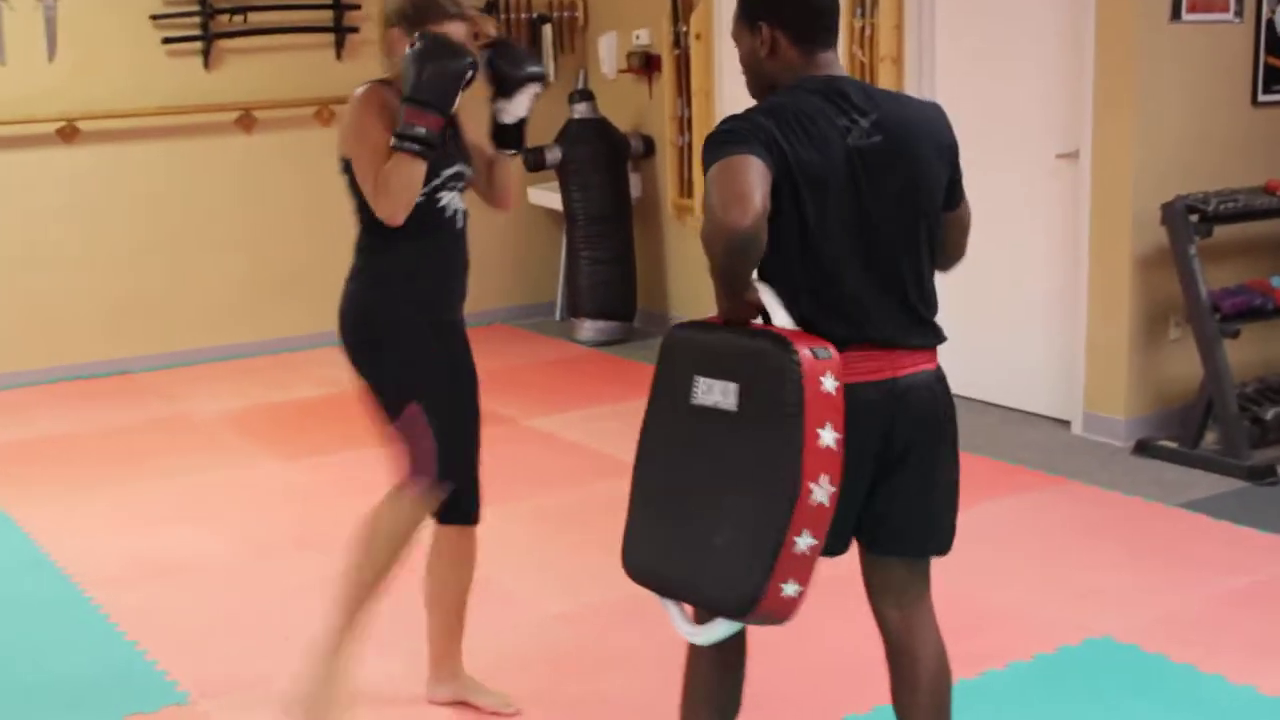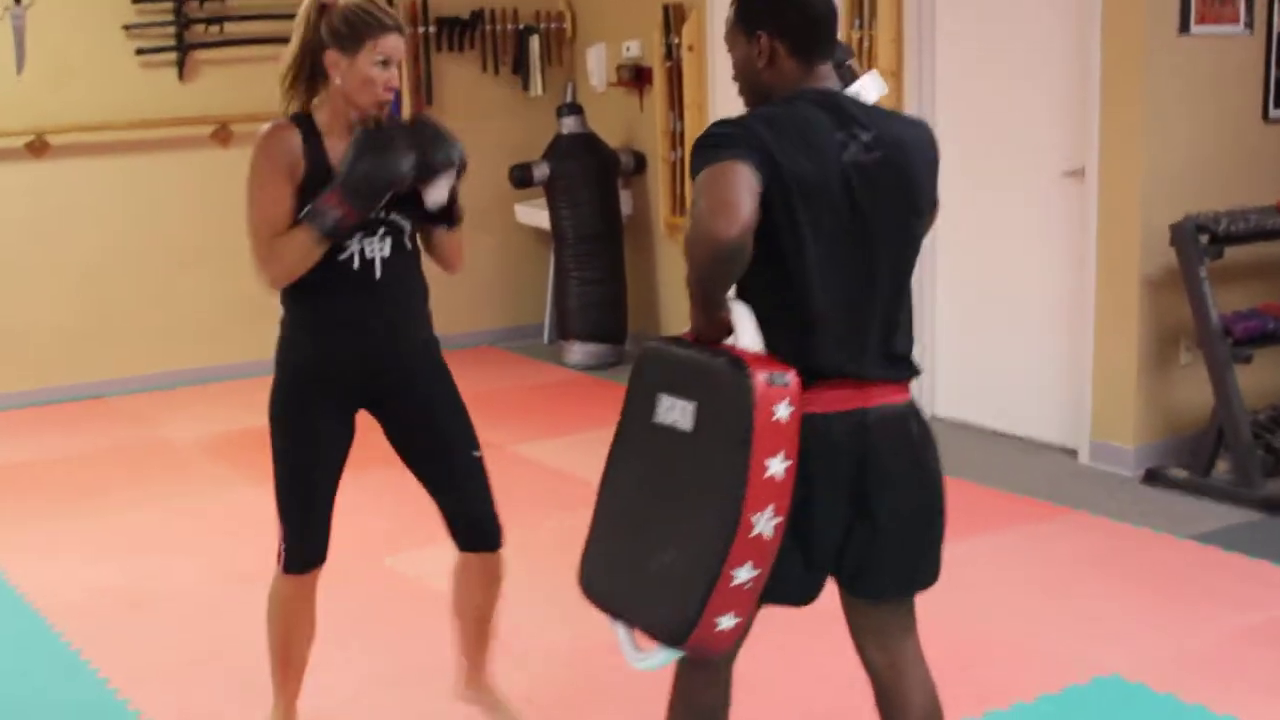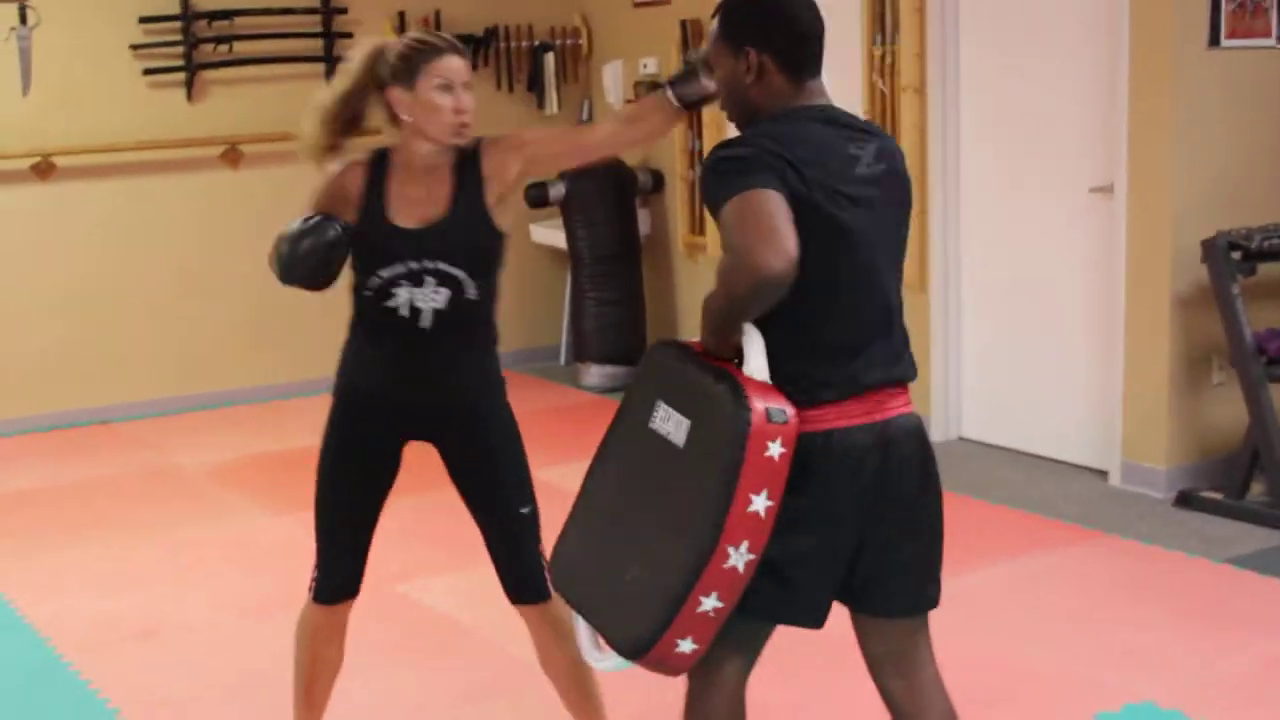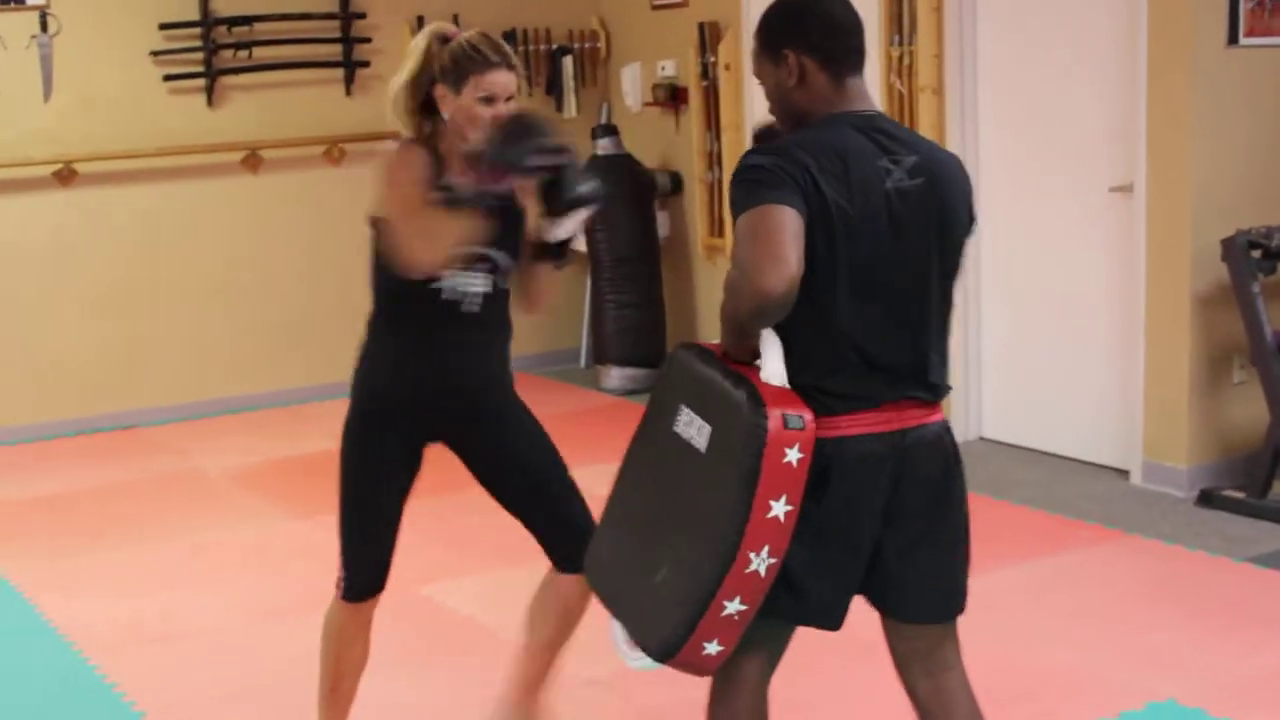
dt=0.3s
person 1, frame 1
left shoulder: (753, 134)
right shoulder: (927, 125)
left elbow: (736, 218)
left wrist: (732, 292)
right hip: (913, 393)
right knee: (907, 605)
person 1, frame 2
left shoulder: (742, 141)
right shoulder: (914, 143)
left elbow: (724, 229)
left wrist: (705, 309)
right hip: (890, 426)
right knee: (893, 645)
person 1, frame 3
left shoulder: (749, 159)
right shoulder: (884, 153)
left elbow: (770, 261)
left wrist: (716, 323)
left hip: (797, 449)
right hip: (894, 437)
left knee: (720, 656)
person 1, frame 4
left shoulder: (779, 166)
right shoulder: (945, 171)
left elbow: (769, 280)
left wrist: (736, 334)
left hip: (816, 452)
right hip: (921, 446)
left knee: (743, 656)
person 2, frame 1
left shoulder: (444, 114)
right shoulder: (375, 103)
left elbow: (501, 195)
right elbow: (391, 208)
left wrist: (511, 115)
right wrist: (423, 109)
left hip: (435, 316)
right hip: (388, 310)
left knee: (461, 503)
right knee: (428, 478)
right ankle: (334, 650)
person 2, frame 2
left shoulder: (402, 141)
right shoulder: (283, 144)
left elbow: (451, 261)
right elbow: (274, 270)
left wrist: (440, 194)
right wrist: (348, 195)
left hip: (408, 358)
right hip: (314, 367)
left knee: (480, 532)
right knee: (300, 557)
person 2, frame 3
left shoulder: (499, 163)
right shoulder: (355, 181)
left elbow: (616, 134)
right elbow: (301, 263)
left wrist: (692, 86)
right wrist: (298, 259)
left hip: (469, 396)
right hip: (372, 398)
left knee: (530, 587)
right knee: (332, 589)
person 2, frame 4
right shoulder: (405, 163)
left elbow: (531, 291)
right elbow: (419, 257)
left wrist: (549, 227)
right wrist: (490, 190)
left hip: (482, 394)
right hip: (395, 394)
left knee: (578, 551)
right knee: (361, 587)
